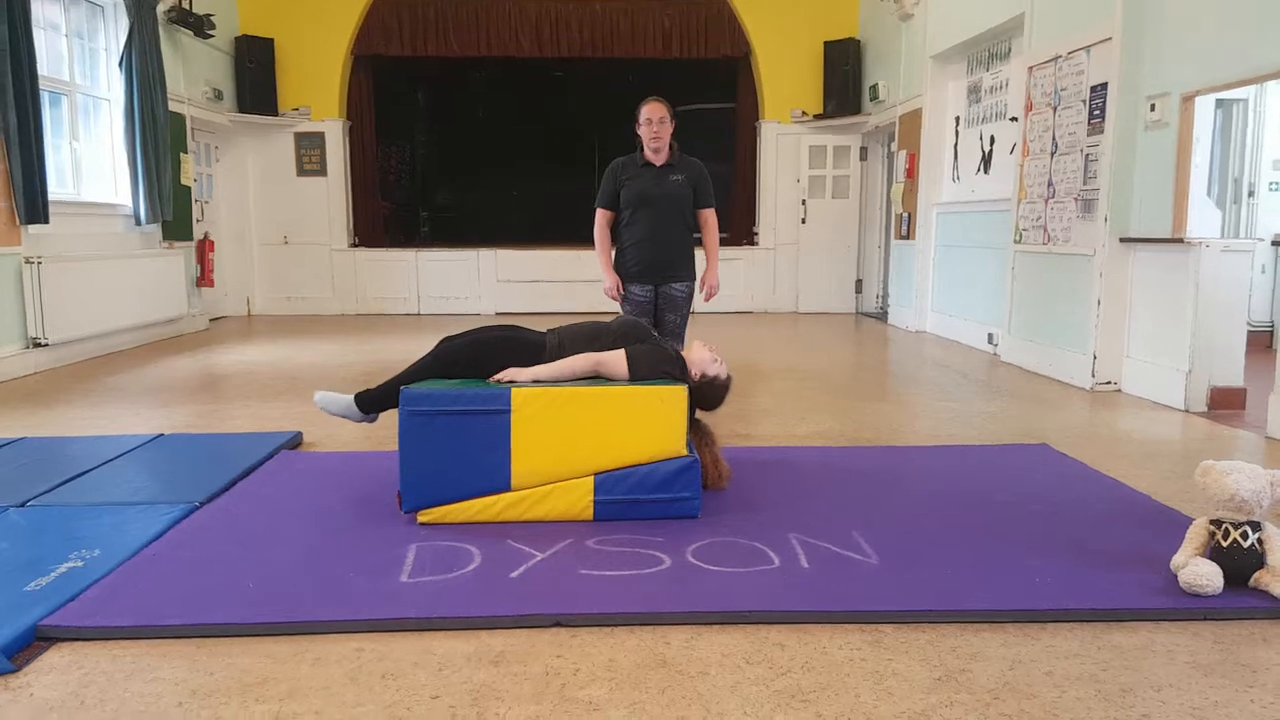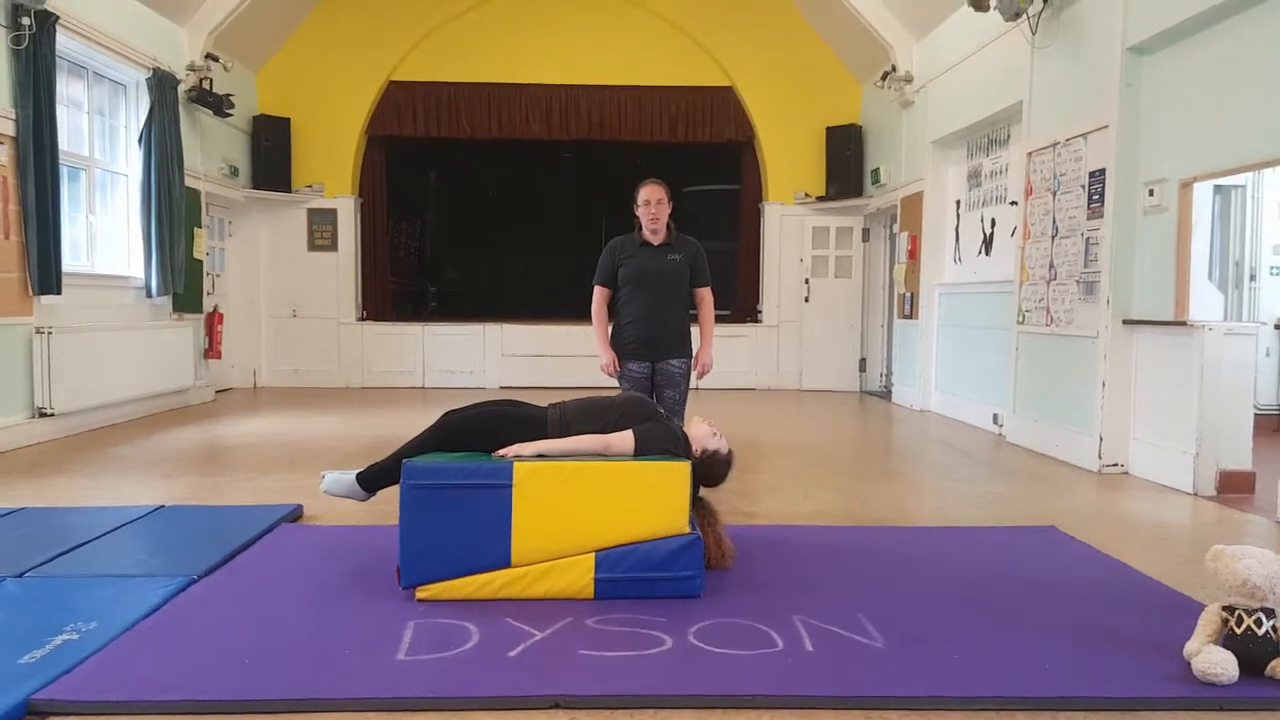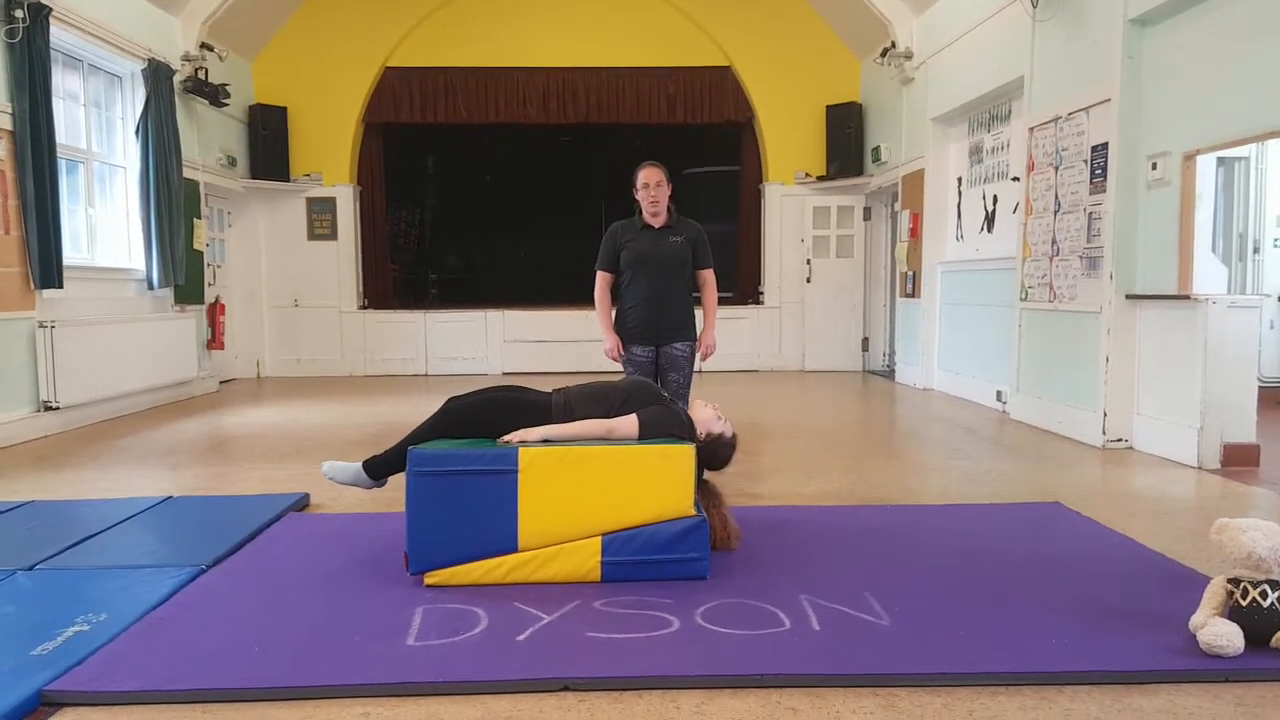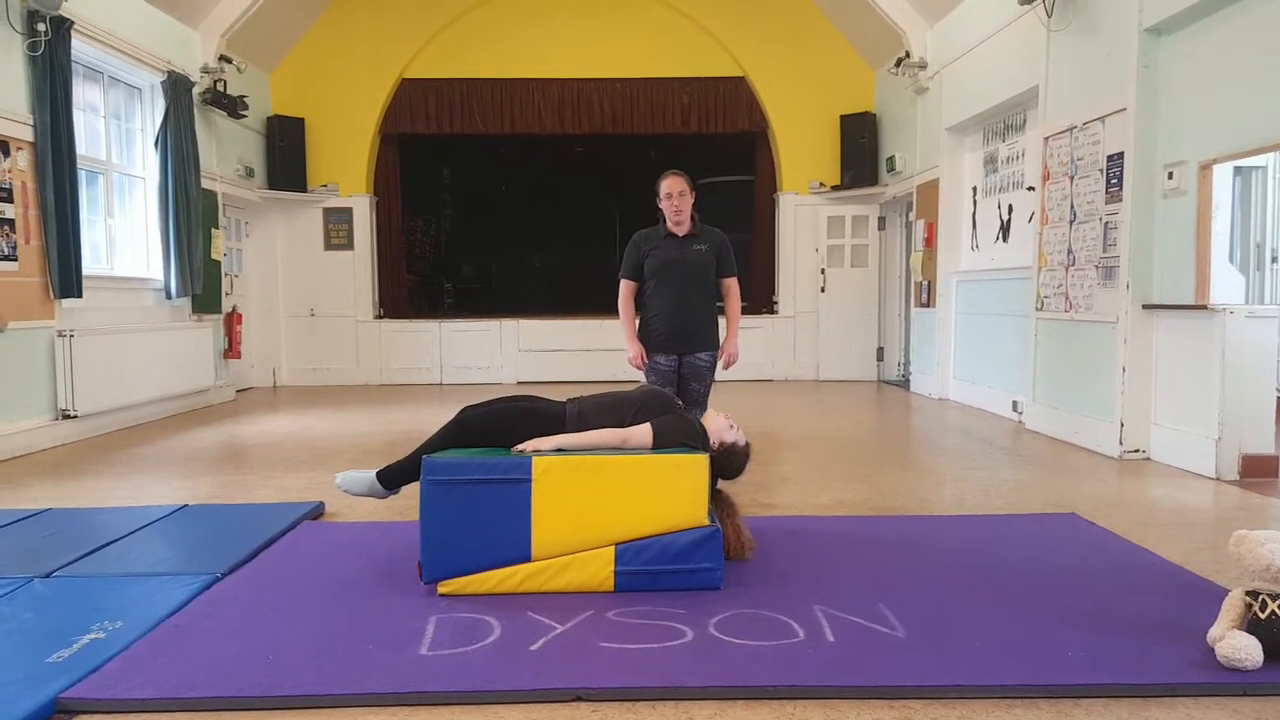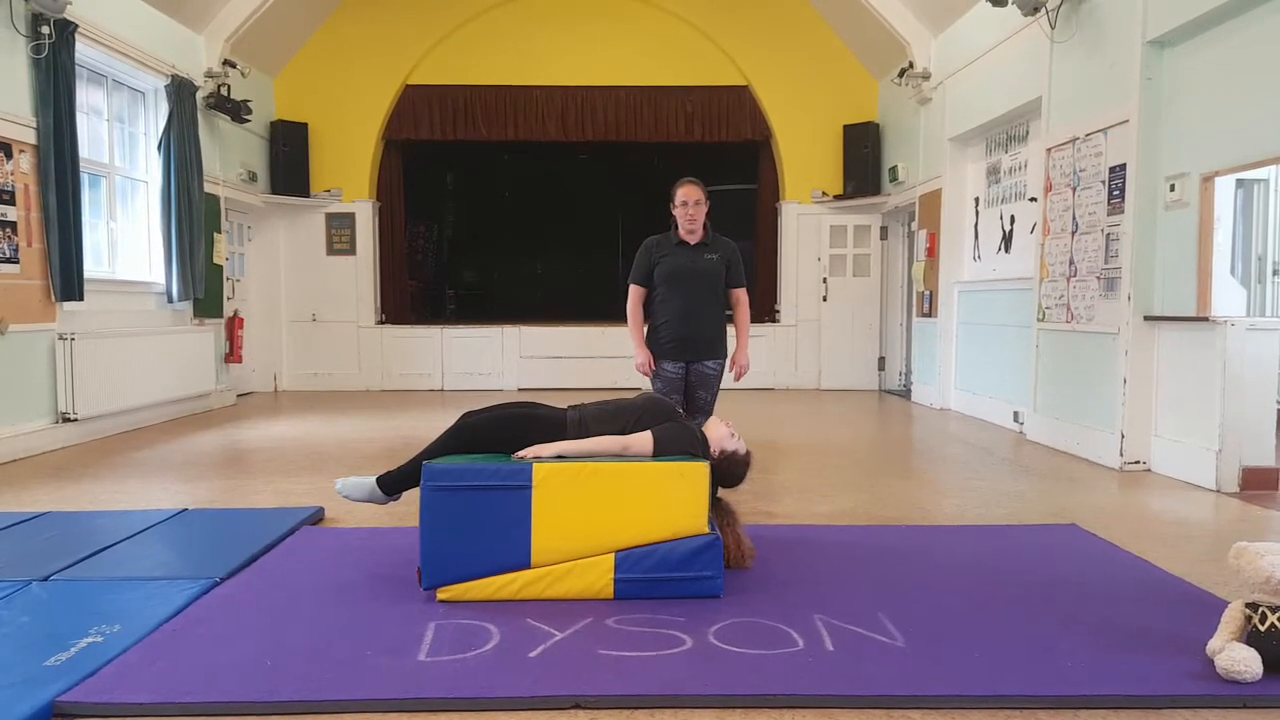
dt=1s
person 1, frame 1
left shoulder: (663, 363)
right shoulder: (665, 353)
left elbow: (596, 363)
left wrist: (530, 373)
left hip: (543, 358)
right hip: (546, 345)
left knee: (449, 358)
right knee: (451, 347)
left ankle: (365, 404)
right ankle: (371, 402)
person 1, frame 2
left shoulder: (669, 440)
right shoulder: (667, 427)
left elbow: (603, 444)
left wrist: (534, 448)
left hip: (546, 433)
right hip: (547, 418)
left knee: (451, 431)
right knee: (453, 421)
left ankle: (365, 483)
right ankle: (368, 478)
person 1, frame 3
left shoulder: (674, 423)
right shoulder: (671, 411)
left elbow: (608, 429)
left wrist: (540, 433)
left hip: (550, 417)
right hip: (551, 405)
left knee: (454, 417)
right knee: (456, 407)
left ankle: (373, 471)
right ankle: (378, 467)
person 1, frame 4
left shoulder: (688, 433)
right shoulder: (685, 419)
left elbow: (623, 437)
left wrist: (553, 440)
left hip: (562, 425)
right hip: (563, 415)
left knee: (468, 426)
right knee: (471, 417)
left ankle: (386, 480)
right ankle: (390, 477)
person 1, frame 5
left shoulder: (688, 441)
right shoulder: (686, 429)
left elbow: (623, 445)
left wrist: (554, 449)
left hip: (564, 433)
right hip: (567, 419)
left knee: (468, 433)
right knee: (471, 422)
left ankle: (387, 486)
right ankle: (392, 484)
person 2, frame 1
left shoulder: (693, 169)
right shoulder: (619, 169)
left elbow: (708, 220)
right elbow: (602, 223)
left wrist: (712, 268)
right wrist: (607, 271)
left hip: (678, 277)
right hip: (633, 277)
left knee: (672, 347)
person 2, frame 2
left shoulder: (690, 249)
right shoulder: (617, 248)
left elbow: (704, 299)
right elbow: (600, 300)
left wrist: (706, 346)
right wrist: (604, 348)
left hip: (675, 354)
right hip: (630, 353)
person 2, frame 3
left shoulder: (691, 231)
right shoulder: (618, 233)
left elbow: (707, 281)
right elbow: (603, 285)
left wrist: (709, 328)
right wrist: (608, 333)
left hip: (679, 337)
right hip: (635, 337)
left knee: (677, 406)
person 2, frame 4
left shoulder: (715, 240)
right shoulder: (642, 241)
left elbow: (730, 290)
right elbow: (626, 294)
left wrist: (732, 337)
right wrist: (632, 341)
left hip: (702, 346)
right hip: (657, 346)
left knee: (695, 414)
person 2, frame 5
left shoulder: (726, 249)
right shoulder: (653, 247)
left elbow: (739, 301)
right elbow: (635, 299)
left wrist: (742, 348)
right wrist: (639, 347)
left hip: (709, 354)
right hip: (665, 353)
left knee: (700, 422)
